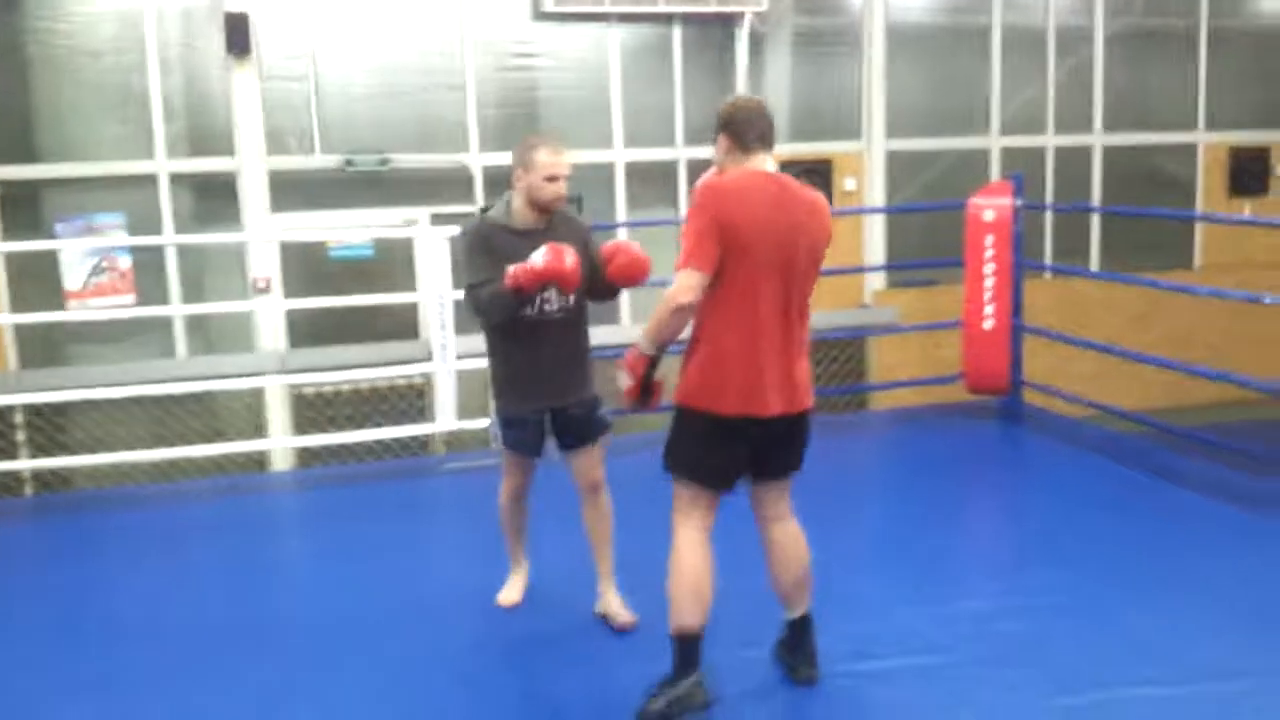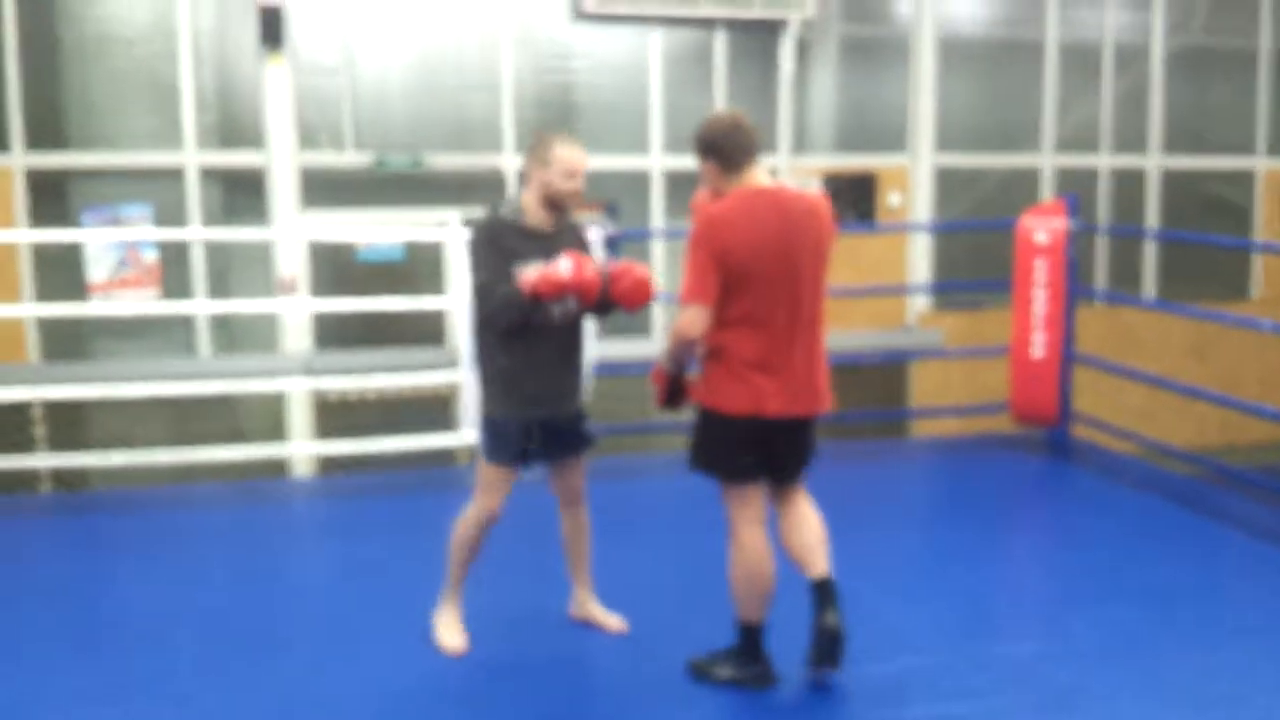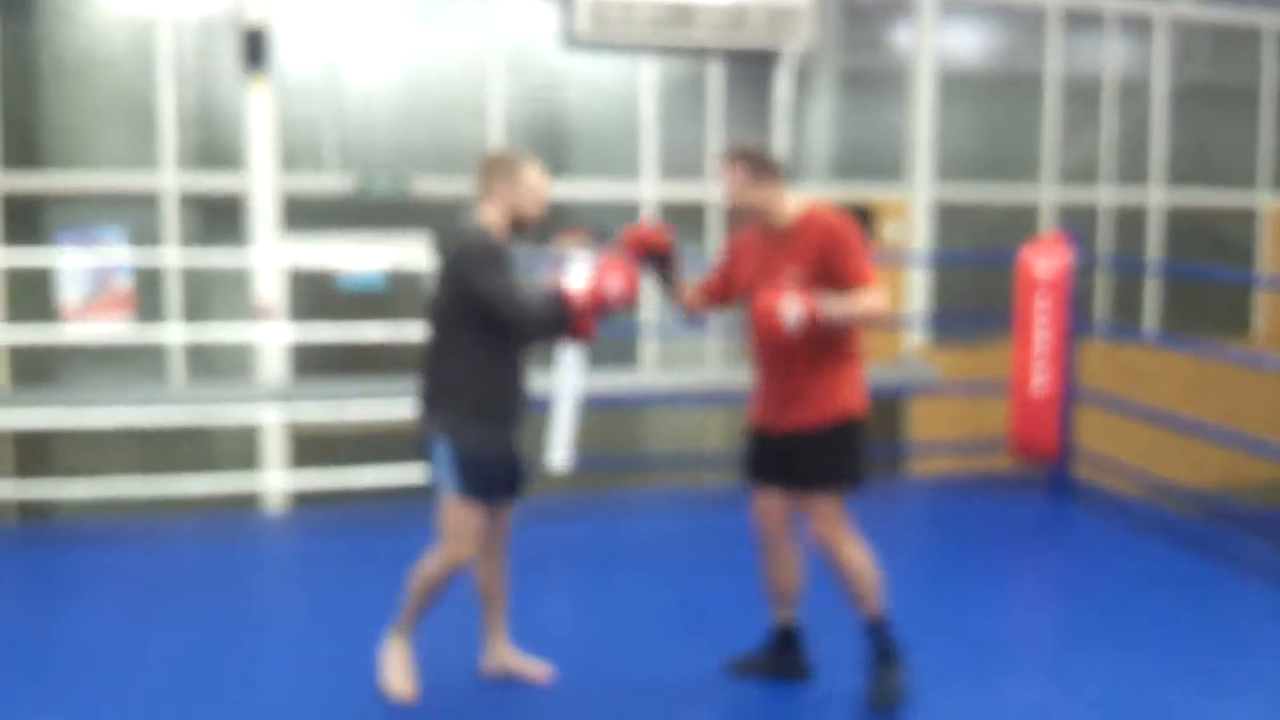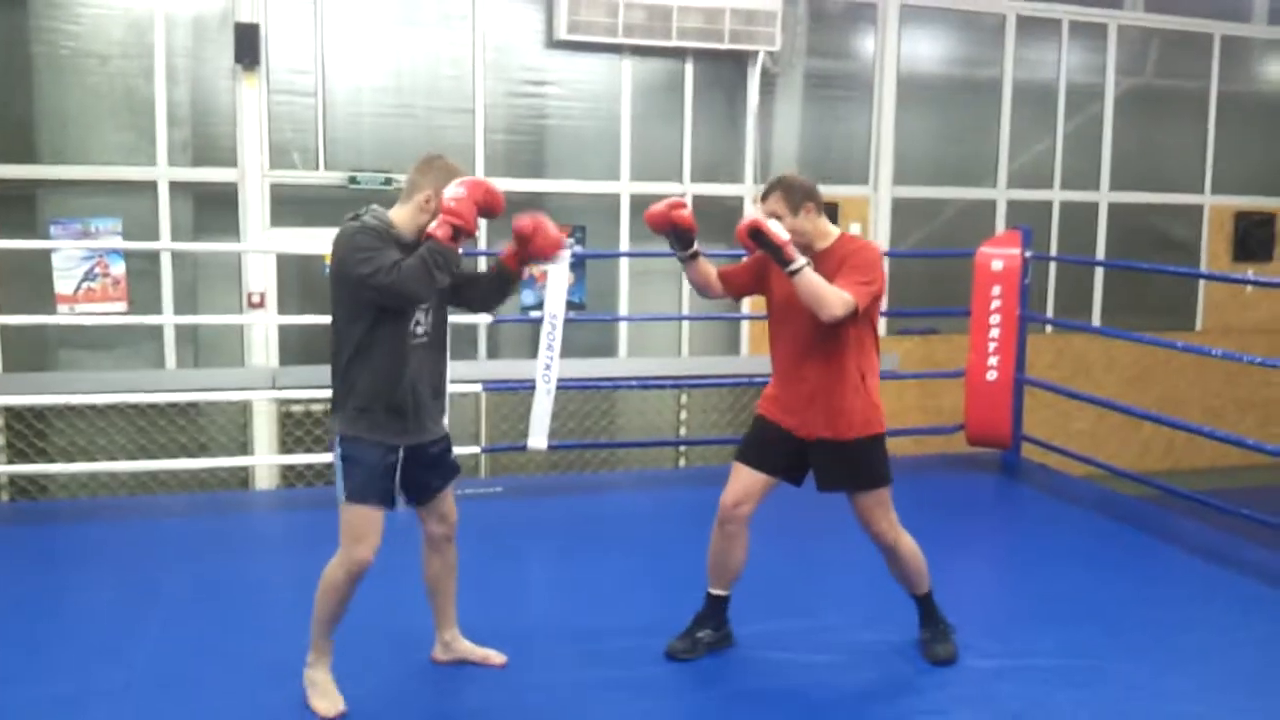
dt=1s
person 1, frame 1
left shoulder: (716, 196)
right shoulder: (815, 207)
left elbow: (684, 296)
left wrist: (643, 352)
left hip: (716, 390)
right hip: (786, 391)
left knee: (692, 526)
right knee: (777, 515)
right ankle: (801, 645)
person 1, frame 2
left shoulder: (714, 224)
right shoulder: (817, 209)
left elbow: (692, 326)
left wrist: (669, 367)
left hip: (735, 395)
right hip: (800, 391)
left knee: (746, 522)
right knee: (791, 495)
left ankle: (751, 655)
right ankle: (826, 603)
person 1, frame 3
left shoulder: (831, 229)
right shoulder: (745, 245)
left elbow: (874, 304)
right elbow: (699, 304)
left wrist: (810, 308)
left hip: (829, 410)
right hip: (773, 411)
left knee: (831, 533)
right knee: (769, 525)
left ankle: (884, 654)
right ankle: (785, 646)
person 1, frame 4
left shoulder: (862, 255)
right shoulder: (772, 258)
left elbow: (831, 308)
right elbow: (713, 287)
left wrist: (787, 253)
right wrist: (686, 247)
left hip: (850, 420)
right hip: (783, 413)
left knee: (883, 530)
right knee: (732, 508)
left ankle: (932, 620)
right ankle: (712, 621)
person 2, frame 1
left shoulder: (572, 227)
right shoulder: (484, 235)
left elbow: (597, 288)
right elbow: (484, 305)
left wrist: (622, 273)
right wrist: (520, 279)
left hip: (576, 382)
right hip: (519, 387)
left knee: (593, 483)
right knee: (515, 486)
left ankle: (607, 592)
right ankle: (518, 568)
person 2, frame 2
left shoulder: (571, 235)
right shoulder: (493, 234)
left elbow: (589, 299)
right elbow: (494, 308)
left wrist: (617, 291)
right wrist: (536, 284)
left hip: (561, 392)
right hip: (508, 395)
left knee: (573, 495)
right knee: (486, 507)
left ankle: (583, 598)
right ankle: (449, 605)
person 2, frame 3
left shoulder: (489, 249)
right shoulder: (471, 250)
right elbow: (522, 314)
left wrist: (563, 319)
right wrist: (590, 297)
left hip: (492, 422)
right hip: (461, 425)
left knee: (496, 538)
right knee: (458, 548)
left ankle: (497, 648)
right ankle: (398, 638)
person 2, frame 4
left shoulder: (423, 248)
right shoulder: (358, 241)
left elbow: (480, 296)
right elbow: (409, 286)
left wrist: (518, 256)
right wrist: (450, 229)
left hip: (423, 425)
right hip: (368, 428)
left knee: (442, 532)
right knee: (358, 553)
left ankle: (448, 639)
right ankle: (317, 664)
